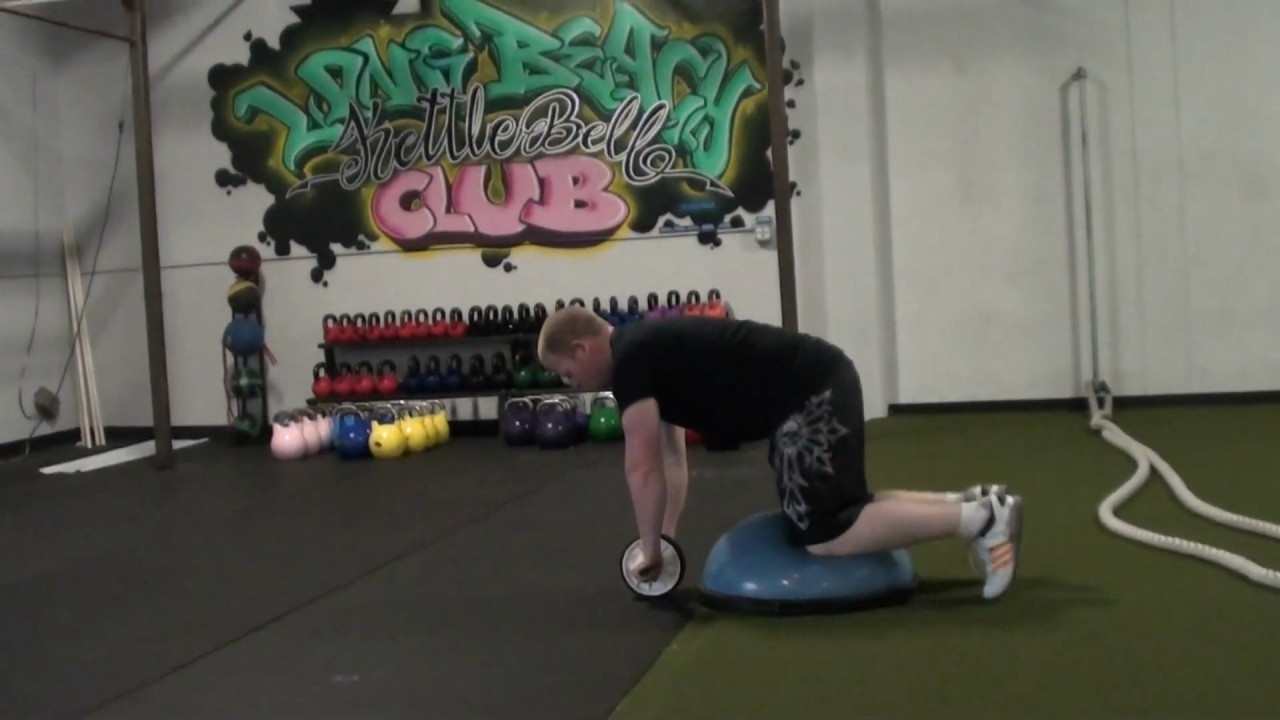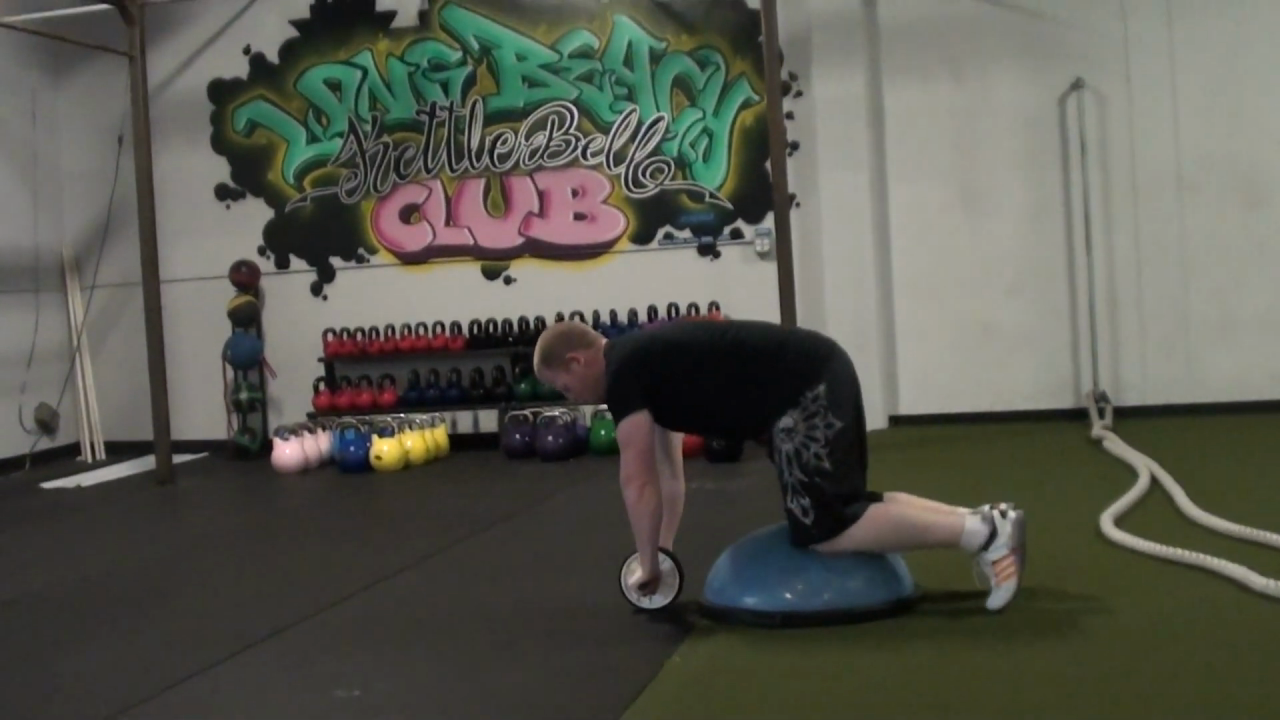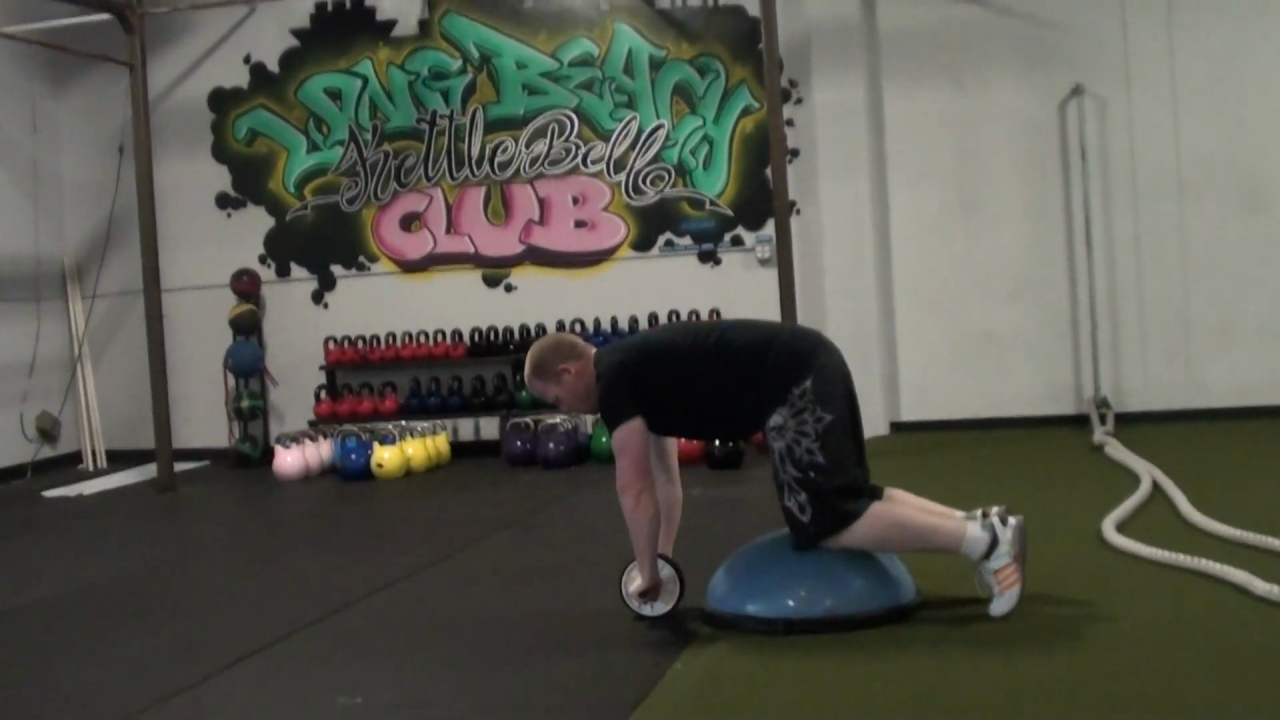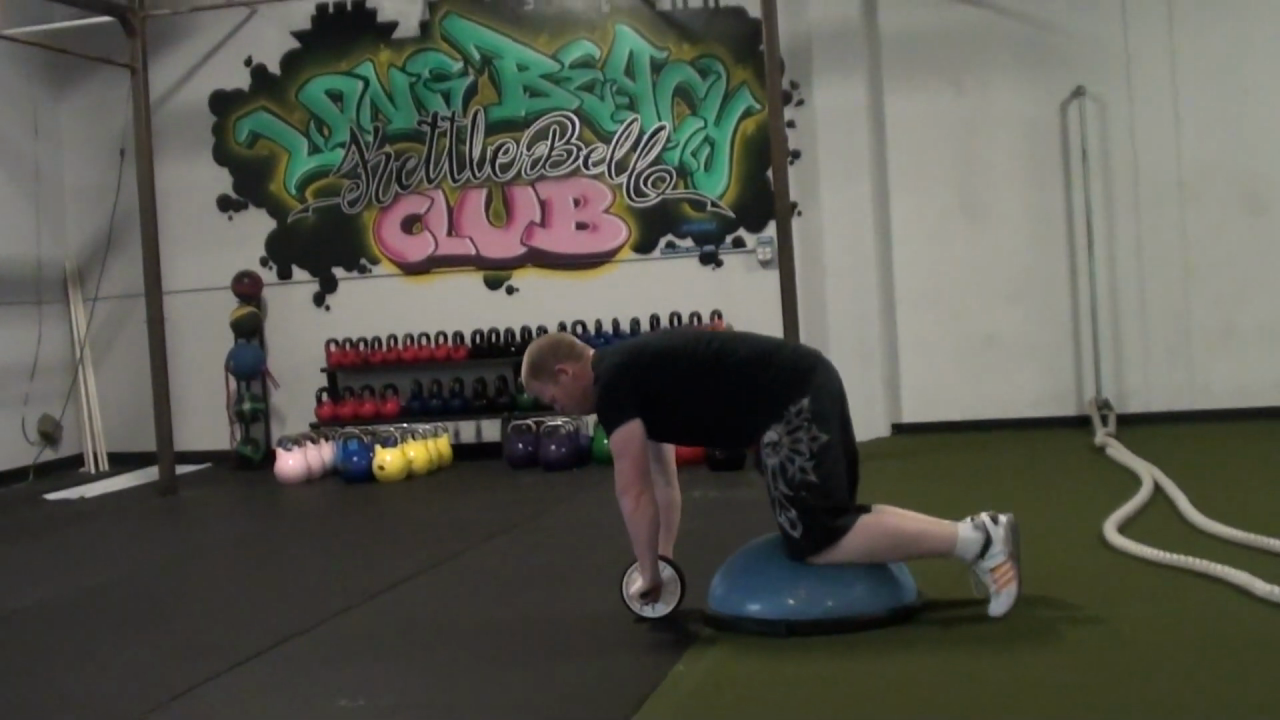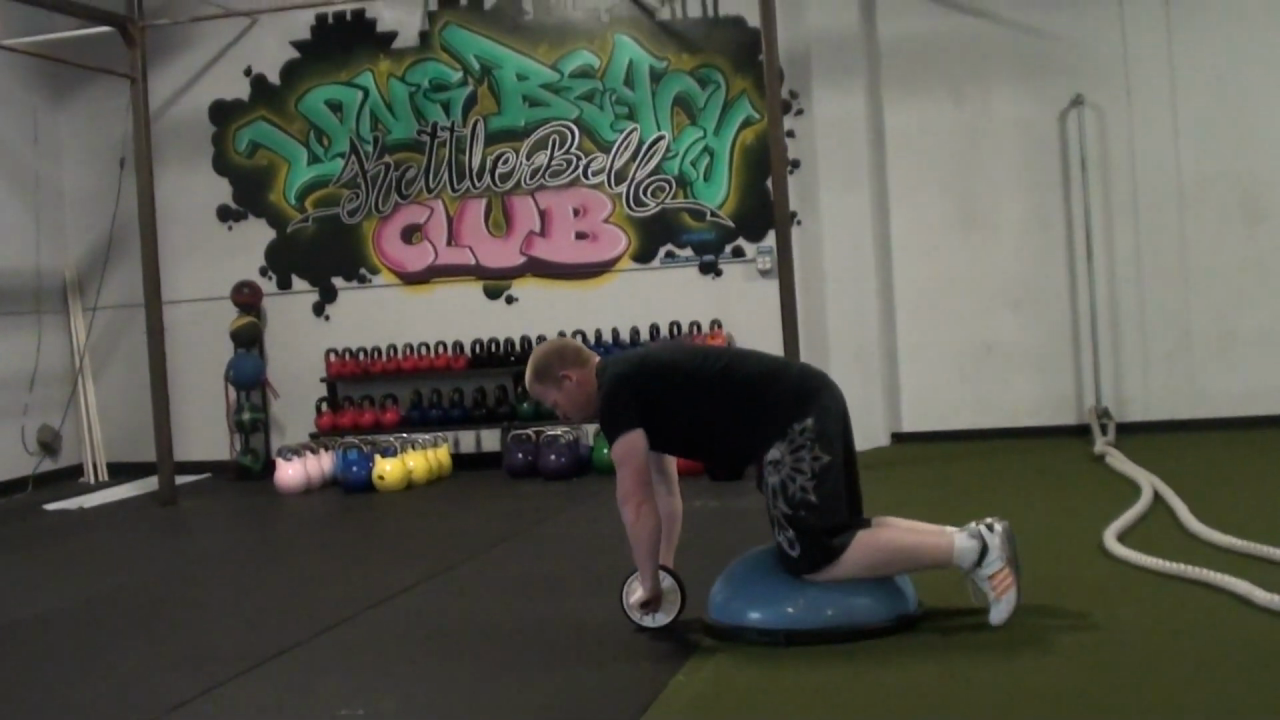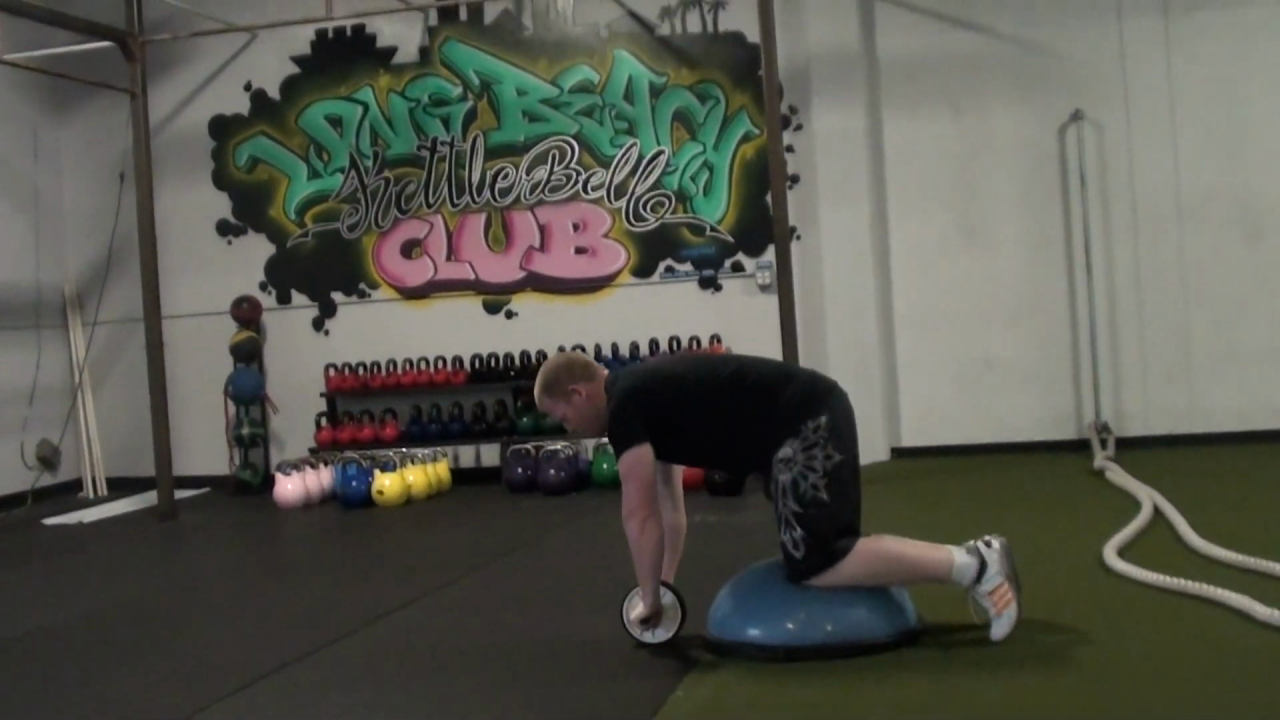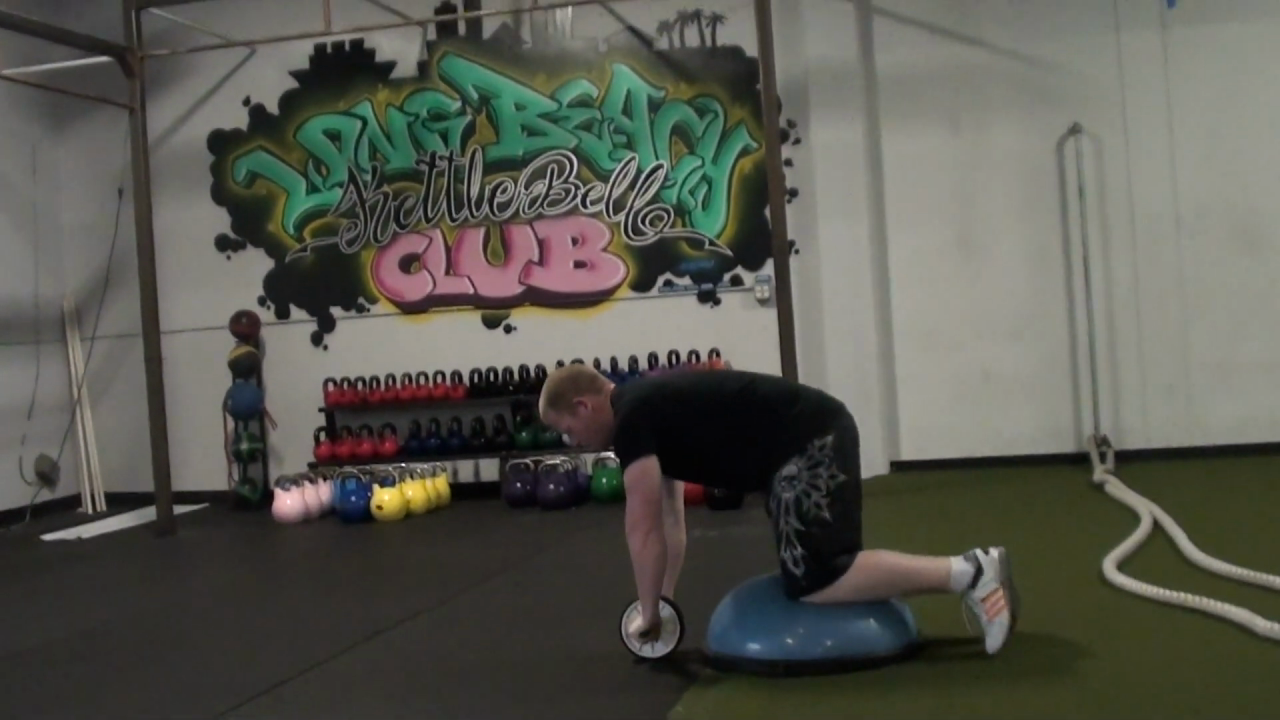
dt=0.2s
person 1, frame 1
left shoulder: (630, 359)
right shoulder: (649, 350)
left elbow: (643, 467)
right elbow: (671, 456)
left wrist: (651, 551)
right wrist: (667, 538)
left hip: (809, 395)
right hip: (821, 383)
left knee: (822, 533)
right knee: (836, 511)
left ankle: (979, 519)
right ankle: (973, 505)
person 1, frame 2
left shoulder: (623, 370)
right shoulder: (644, 361)
left elbow: (637, 479)
right elbow: (667, 466)
left wrist: (649, 565)
right wrist: (665, 549)
left hip: (805, 389)
right hip: (820, 375)
left knee: (824, 528)
right knee: (843, 509)
left ankle: (980, 534)
right ankle: (983, 520)
person 1, frame 3
left shoulder: (614, 378)
right shoulder: (638, 369)
left elbow: (634, 487)
right elbow: (663, 473)
left wrist: (648, 572)
right wrist: (665, 556)
left hip: (796, 383)
right hip: (812, 366)
left knee: (827, 521)
right knee: (851, 501)
left ankle: (980, 541)
right ankle: (980, 525)
person 1, frame 4
left shoulder: (612, 380)
right shoulder: (635, 373)
left elbow: (634, 489)
right elbow: (662, 476)
left wrist: (650, 574)
right wrist: (664, 558)
left hip: (792, 401)
right hip: (808, 383)
left knee: (816, 539)
right knee: (833, 518)
left ankle: (974, 541)
right ankle: (975, 530)
person 1, frame 5
left shoulder: (616, 390)
right shoulder: (638, 382)
left elbow: (635, 500)
right elbow: (663, 485)
left wrist: (649, 584)
right wrist: (666, 568)
left hip: (794, 421)
right hip: (811, 404)
left knee: (814, 556)
right knee: (838, 531)
left ankle: (971, 551)
right ankle: (973, 538)
person 1, frame 6
left shoulder: (625, 404)
right shoulder: (645, 395)
left elbow: (640, 514)
right elbow: (668, 500)
left wrist: (650, 599)
right wrist: (667, 584)
left hip: (803, 422)
right hip: (815, 414)
left knee: (815, 562)
right knee: (835, 548)
left ankle: (969, 567)
right ankle: (972, 556)
person 1, frame 7
left shoulder: (632, 417)
right shoulder: (649, 409)
left elbow: (644, 527)
right elbow: (670, 518)
left wrist: (649, 614)
right wrist: (666, 599)
left hip: (809, 442)
right hip: (819, 436)
left knee: (812, 580)
right knee: (834, 567)
left ankle: (966, 573)
right ankle: (970, 569)
